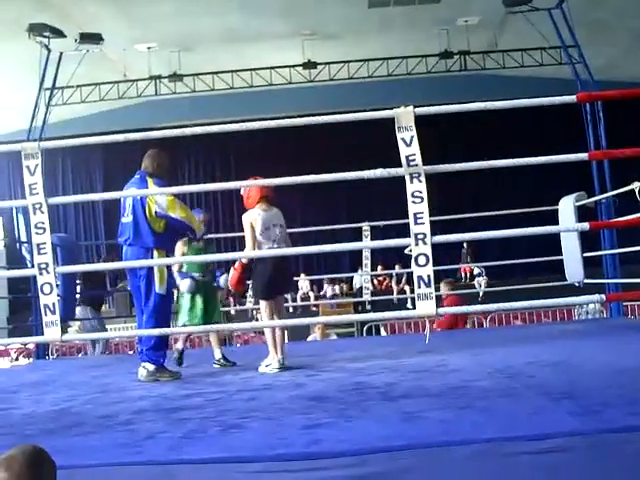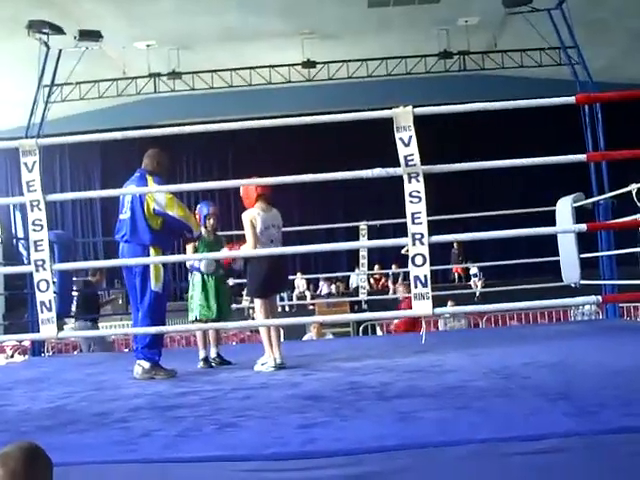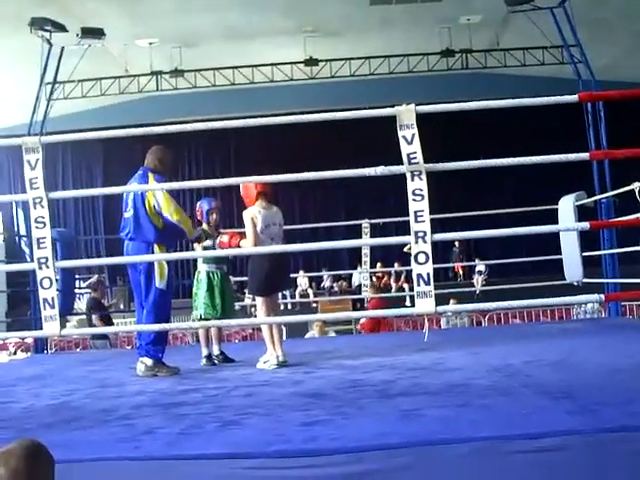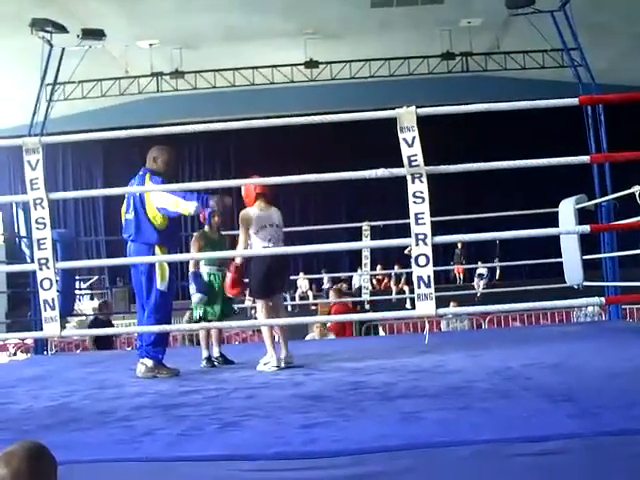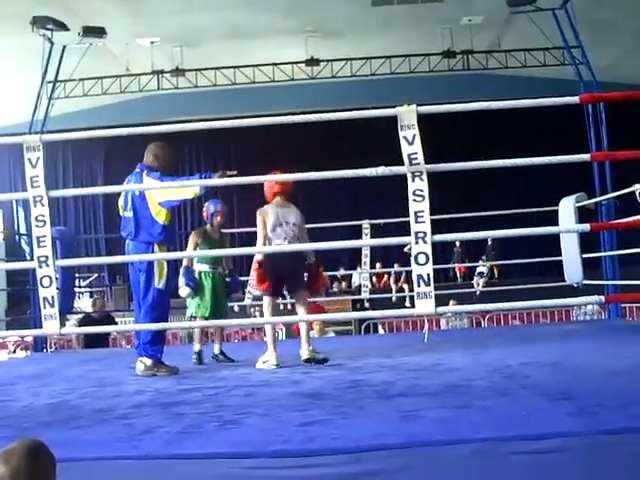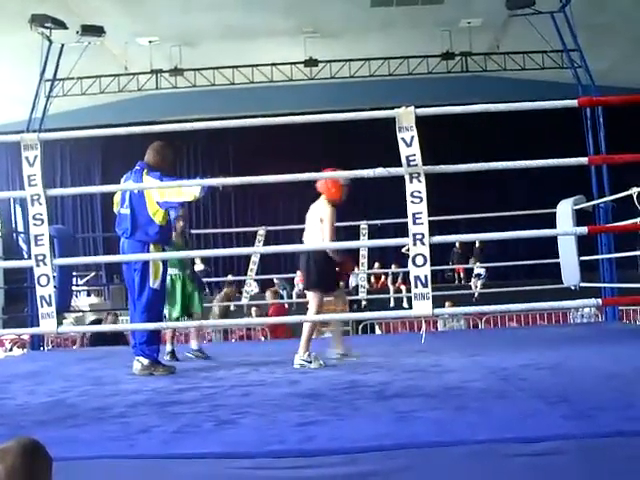
dt=0.5s
person 1, frame 1
left shoulder: (130, 187)
right shoulder: (153, 186)
right elbow: (178, 212)
left wrist: (180, 233)
right wrist: (197, 230)
left hip: (131, 252)
right hip: (149, 253)
left knee: (144, 310)
right knee: (156, 310)
left ankle: (146, 362)
right ankle: (152, 365)
person 1, frame 2
left shoulder: (130, 184)
right shoulder: (152, 184)
right elbow: (176, 211)
left wrist: (179, 232)
right wrist: (194, 231)
left hip: (128, 250)
right hip: (146, 252)
left knee: (140, 309)
right knee: (152, 308)
left ankle: (142, 360)
right ankle: (148, 362)
person 1, frame 3
left shoulder: (134, 182)
right shoulder: (154, 181)
right elbow: (172, 214)
right wrist: (194, 234)
left hip: (133, 247)
right hip: (150, 249)
left knee: (145, 306)
right knee: (156, 306)
left ankle: (145, 357)
right ankle: (151, 360)
person 1, frame 4
left shoulder: (136, 182)
right shoulder: (152, 182)
left elbow: (126, 214)
right elbow: (175, 201)
right wrist: (208, 201)
left hip: (137, 248)
right hip: (152, 250)
left knee: (147, 307)
right knee: (158, 307)
left ankle: (146, 359)
right ankle: (151, 361)
person 1, frame 5
left shoulder: (132, 179)
right shoulder: (151, 180)
left elbow: (122, 207)
right elbow: (180, 185)
right wrist: (210, 178)
left hip: (134, 246)
right hip: (150, 248)
left knee: (144, 305)
right knee: (154, 305)
left ankle: (144, 357)
right ankle: (150, 360)
person 1, frame 6
left shoulder: (129, 178)
right shoulder: (152, 180)
left elbow: (117, 204)
right elbow: (184, 188)
left hip: (129, 245)
right hip: (146, 247)
left knee: (138, 304)
right knee: (149, 304)
left ankle: (141, 356)
right ankle: (146, 358)
person 2, frame 1
left shoulder: (249, 216)
right shoulder: (277, 213)
left elbow: (251, 248)
right elbow: (288, 243)
left wrist: (239, 267)
left hip: (264, 263)
right hip: (281, 262)
left knee: (266, 313)
right knee: (278, 311)
left ankle: (274, 358)
right ankle: (280, 356)
person 2, frame 2
left shoulder: (249, 214)
right shoulder: (275, 213)
left elbow: (252, 246)
right elbow: (277, 241)
left hip: (259, 263)
right hip: (277, 261)
left knee: (261, 311)
right knee: (272, 310)
left ankle: (270, 357)
right ankle: (277, 355)
person 2, frame 3
left shoulder: (250, 212)
right shoulder: (277, 211)
left elbow: (252, 244)
right elbow: (279, 238)
left hip: (261, 261)
right hip: (279, 259)
left knee: (263, 309)
right knee: (273, 307)
left ankle: (272, 354)
right ankle: (279, 352)
person 2, frame 4
left shoulder: (247, 214)
right shoulder: (277, 212)
left elbow: (243, 244)
right elbow: (279, 240)
left wrist: (235, 267)
left hip: (261, 261)
right hip: (279, 260)
left knee: (263, 311)
right knee: (278, 308)
left ankle: (272, 357)
right ankle: (285, 353)
person 2, frame 5
left shoulder: (264, 212)
right shoulder: (296, 211)
left elbow: (262, 239)
right elbow: (305, 241)
left wrist: (258, 264)
right wrist: (313, 264)
left hip: (273, 259)
right hip: (294, 259)
left knee: (269, 308)
right knee: (301, 304)
left ankle: (271, 355)
right ankle: (306, 348)
person 2, frame 6
left shoulder: (316, 207)
right shoulder: (327, 209)
left elbow: (307, 237)
right elbow: (328, 242)
right wrist: (341, 261)
left hip: (310, 256)
right hip: (318, 257)
left knee: (340, 300)
right knee: (315, 306)
left ankle: (339, 348)
right ankle: (303, 355)
person 3, frame 1
left shoulder: (209, 245)
right shoulder: (183, 244)
right elbow: (176, 267)
right wrist: (180, 278)
left hip: (207, 286)
right hip: (191, 287)
left knee: (213, 321)
right knee: (192, 321)
left ankle: (218, 356)
right ankle: (180, 347)
person 3, frame 2
left shoulder: (219, 239)
right shoulder: (194, 239)
right elbow: (188, 262)
right wrist: (198, 264)
left hip: (218, 280)
right hip: (201, 281)
left knee: (216, 318)
right knee: (203, 318)
left ankle: (214, 354)
right ankle: (203, 356)
person 3, frame 3
left shoulder: (220, 235)
right shoulder: (199, 233)
right elbow: (200, 249)
left wrist: (232, 244)
right wrist: (215, 242)
left hip: (221, 276)
right hip: (205, 277)
left knee: (218, 316)
right knee: (205, 316)
left ankle: (217, 352)
right ankle: (205, 354)
person 3, frame 4
left shoulder: (223, 238)
right shoulder: (199, 237)
right elbow: (193, 262)
right wrist: (195, 283)
left hip: (220, 280)
right hip: (206, 279)
left knee: (218, 318)
right knee: (206, 319)
left ankle: (217, 354)
right ankle: (205, 356)
person 3, frame 5
left shoulder: (224, 237)
right shoulder: (198, 234)
left elbow: (227, 259)
right elbow: (187, 257)
right wrist: (185, 277)
left hip: (217, 278)
right hip: (201, 277)
left knee: (220, 315)
right knee: (201, 315)
left ankle: (218, 351)
right ankle: (197, 350)
person 3, frame 6
left shoulder: (185, 241)
left wrist: (195, 279)
left hip: (187, 279)
right hip: (172, 280)
left knee: (197, 312)
right knee: (173, 316)
left ankle: (195, 347)
right ankle: (169, 351)
